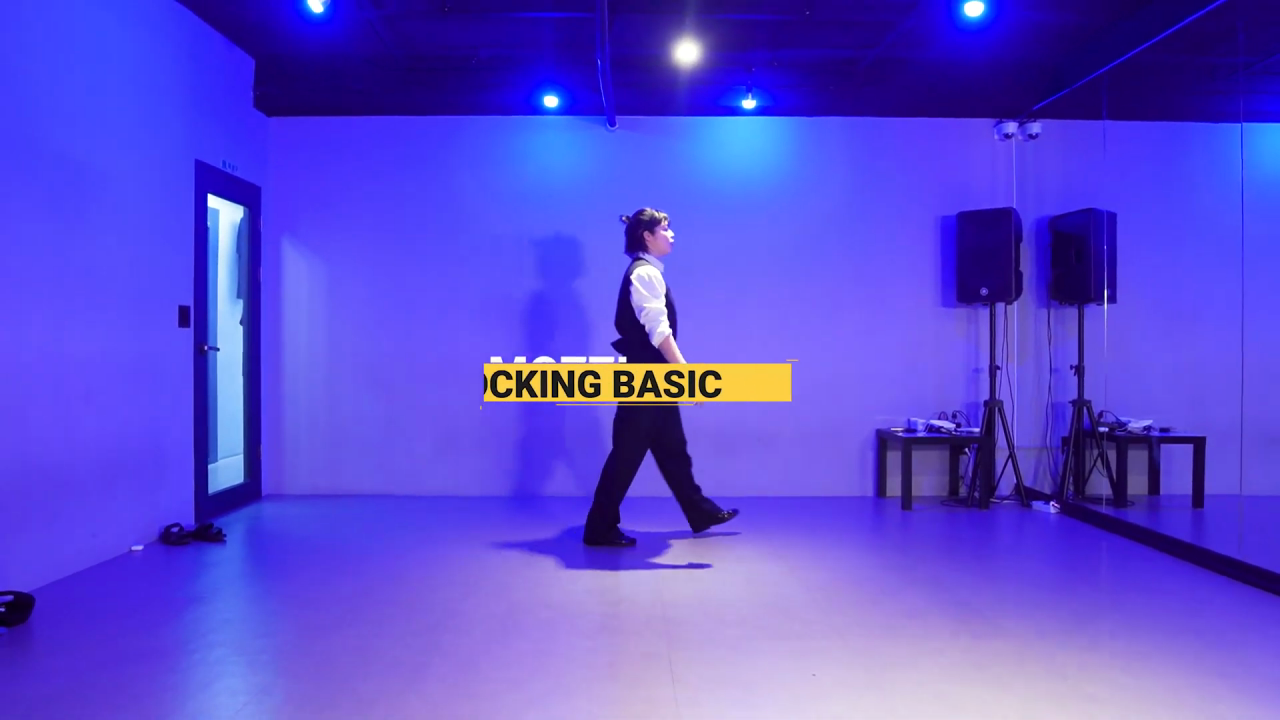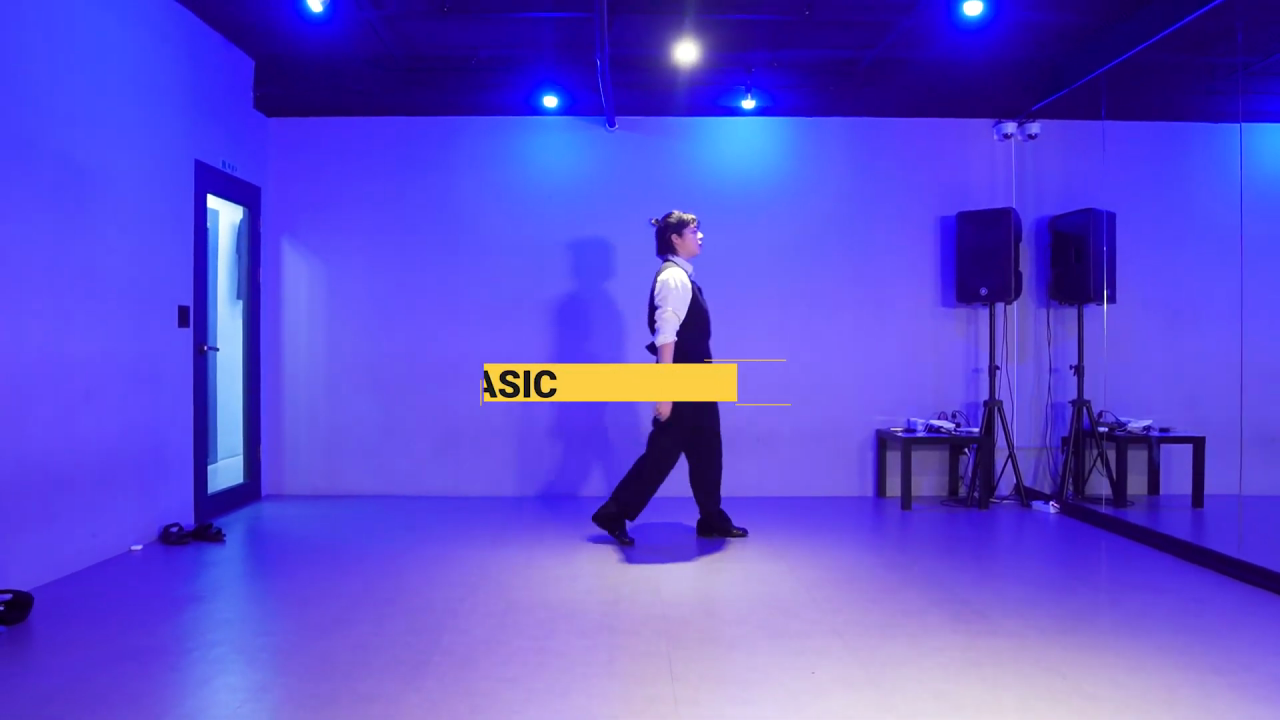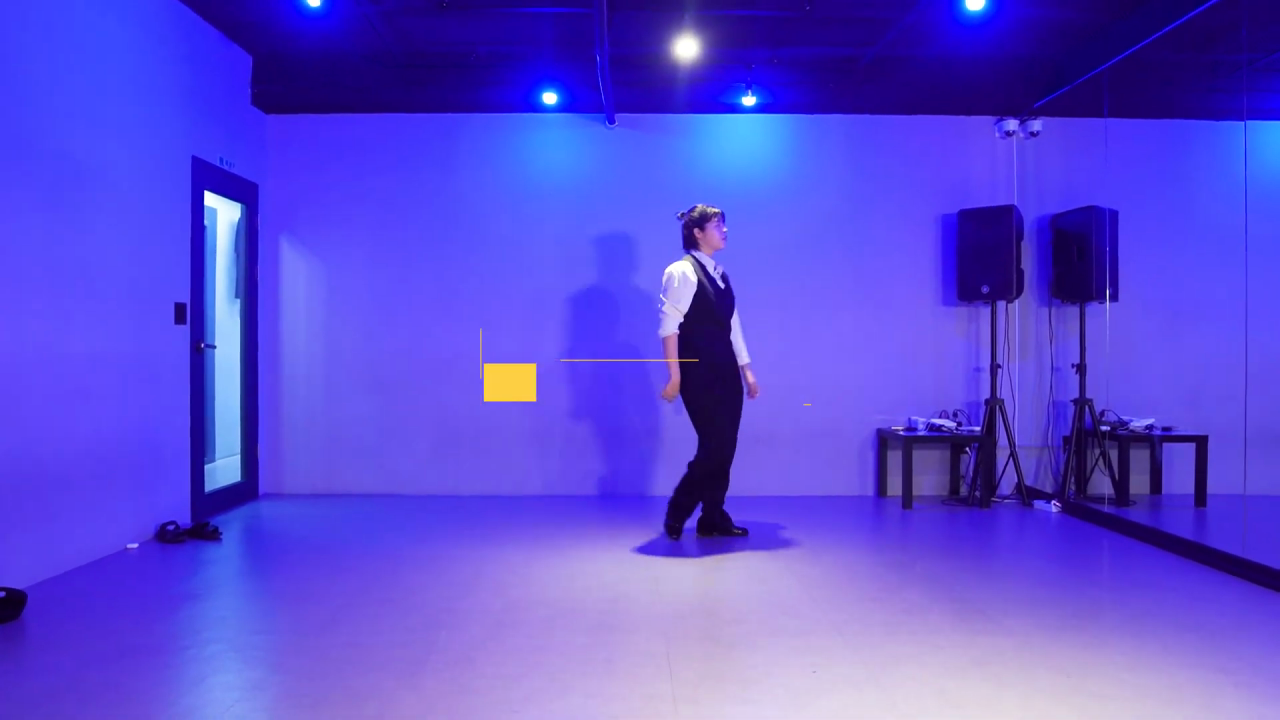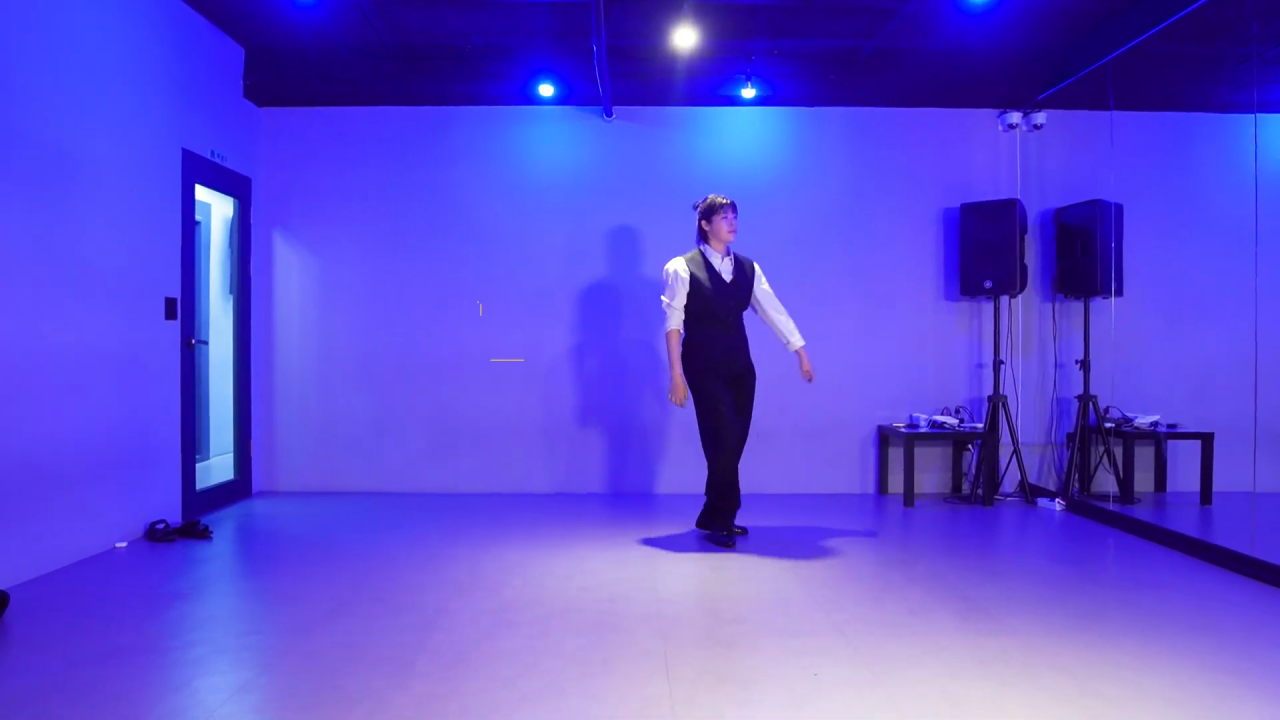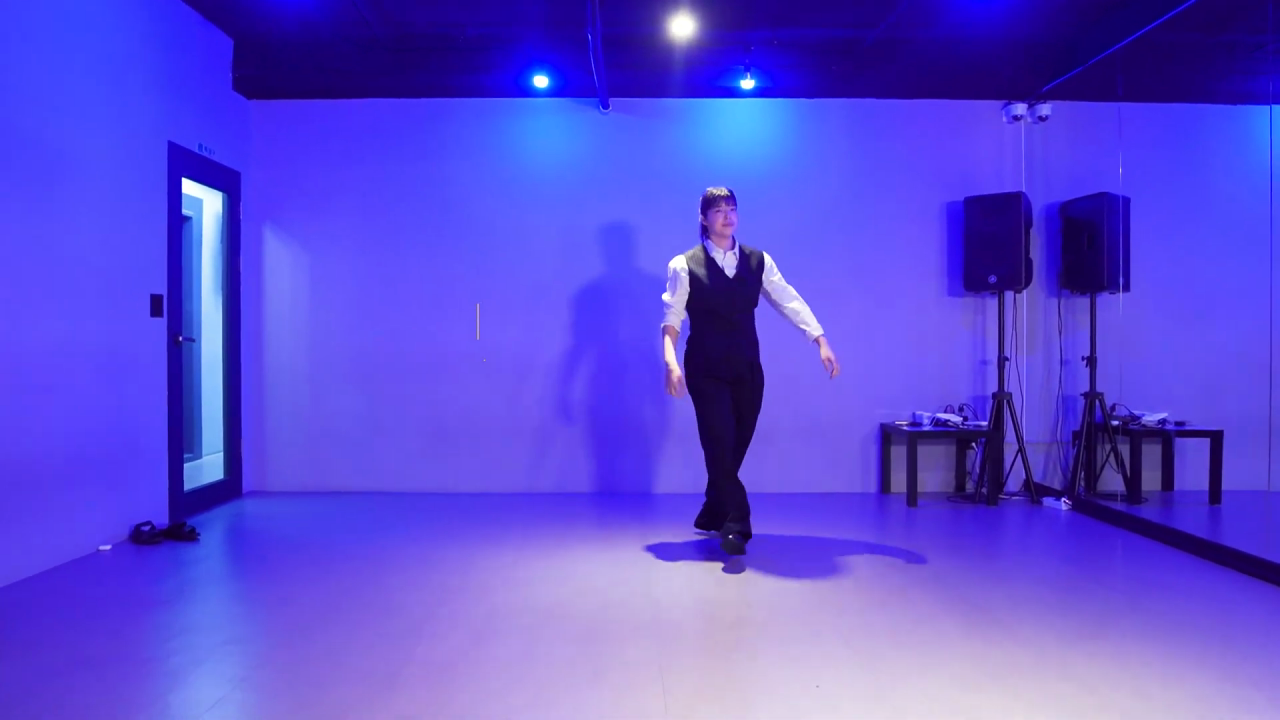
dt=0.2s
person 1, frame 1
left shoulder: (644, 273)
right shoulder: (647, 274)
right elbow: (659, 332)
left knee: (672, 446)
right knee: (628, 450)
left ankle: (701, 512)
right ankle: (601, 528)
person 1, frame 2
left shoulder: (683, 277)
right shoulder: (673, 278)
right elbow: (665, 335)
left knee: (707, 448)
right knee: (664, 450)
left ankle: (712, 519)
right ankle: (614, 514)
person 1, frame 3
left shoulder: (721, 277)
right shoulder: (680, 272)
right elbow: (669, 327)
left wrist: (746, 369)
right wrist: (674, 375)
left hip: (726, 370)
right hip: (697, 371)
left knee: (725, 447)
right knee: (714, 445)
left ankle: (714, 518)
right ankle: (679, 510)
person 1, frame 4
left shoulder: (748, 268)
right shoulder: (681, 267)
left elbow: (773, 311)
right elbow: (672, 323)
left wrist: (801, 352)
right wrist: (677, 373)
left hip: (739, 365)
right hip: (703, 366)
left knee: (734, 442)
right knee: (722, 441)
left ankle: (717, 515)
right ankle: (721, 517)
person 1, frame 5
left shoulder: (759, 261)
right shoulder: (684, 266)
left elbow: (790, 302)
right elbow: (672, 319)
left wrist: (821, 342)
right wrist: (672, 360)
left hip: (747, 366)
right hip: (707, 368)
left knee: (735, 445)
right knee: (720, 444)
left ankle: (714, 515)
right ankle: (733, 528)
